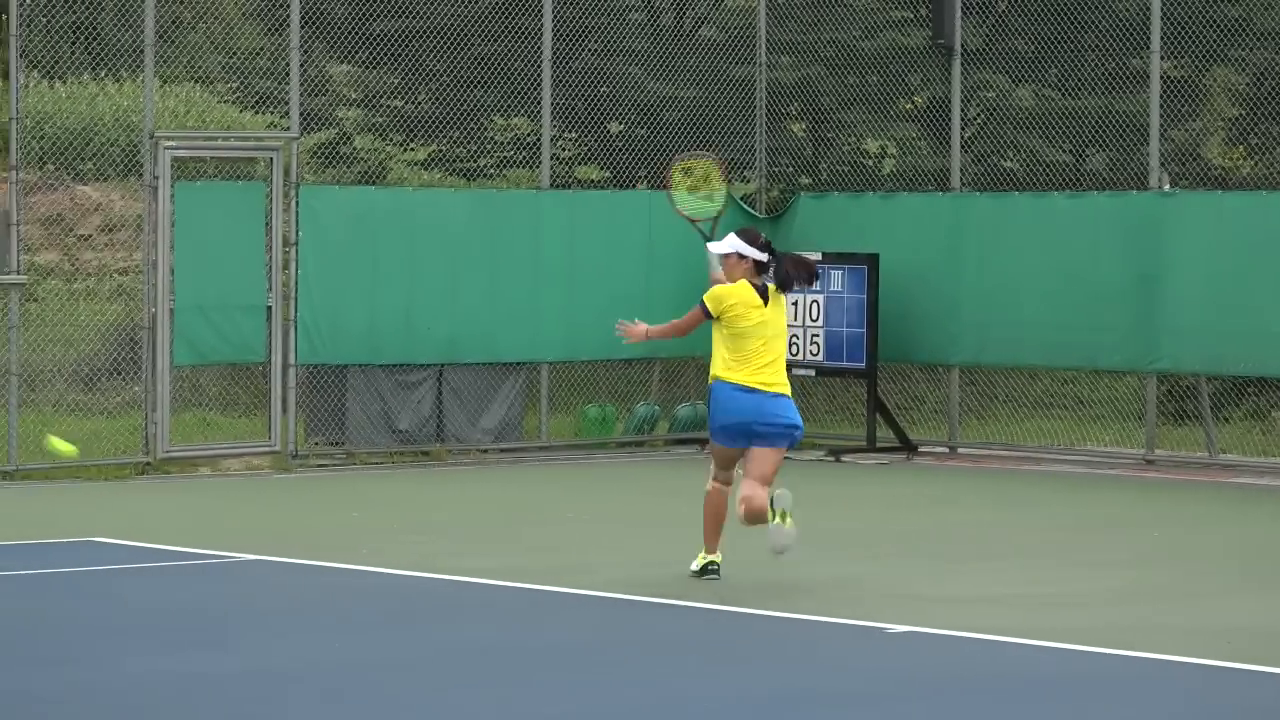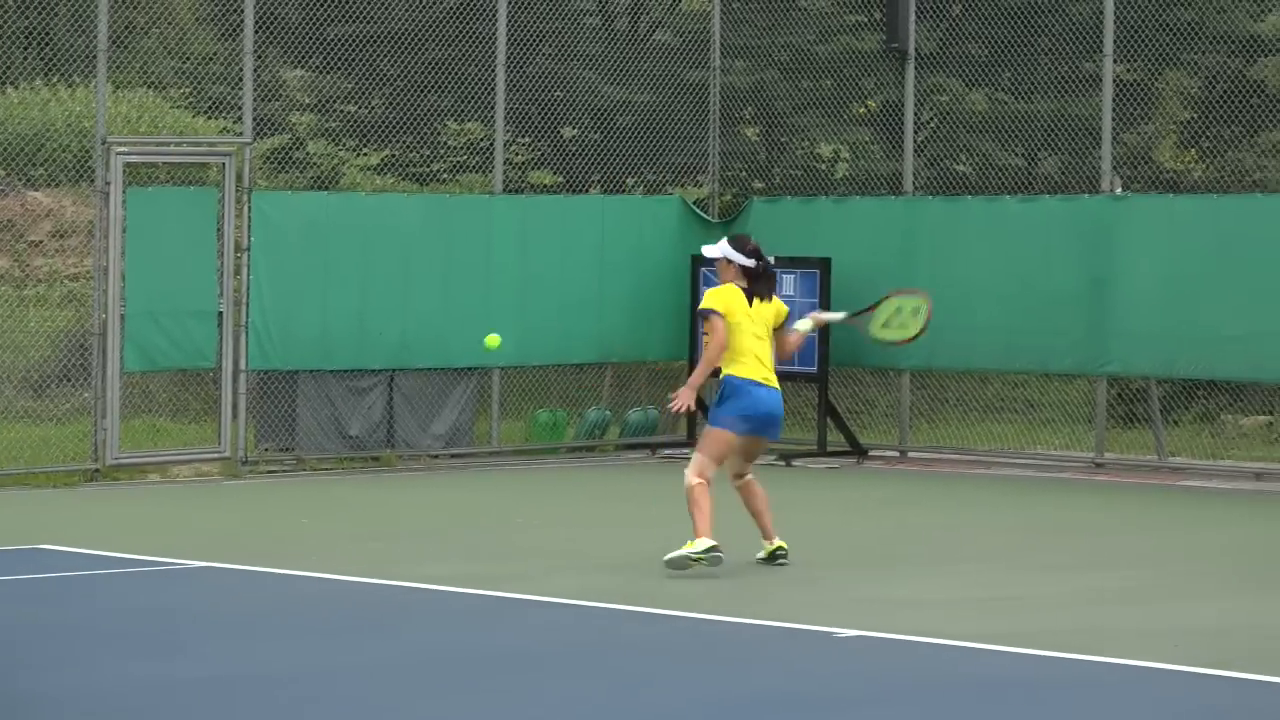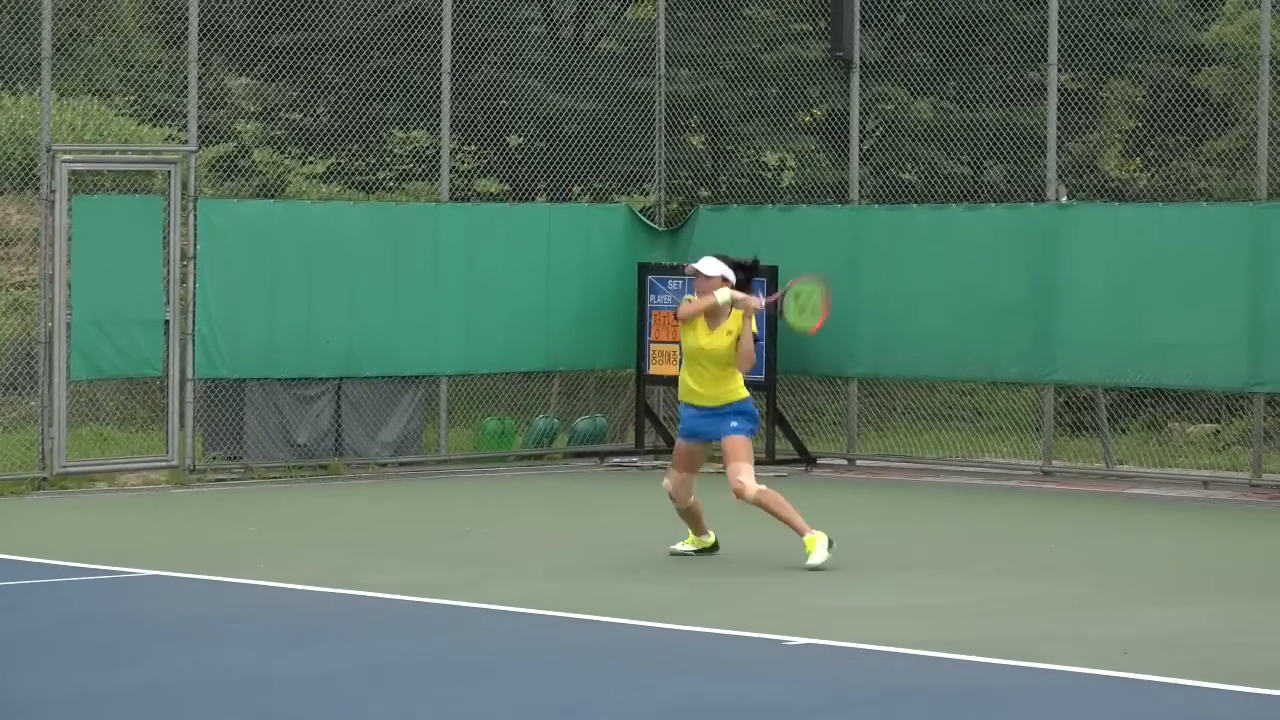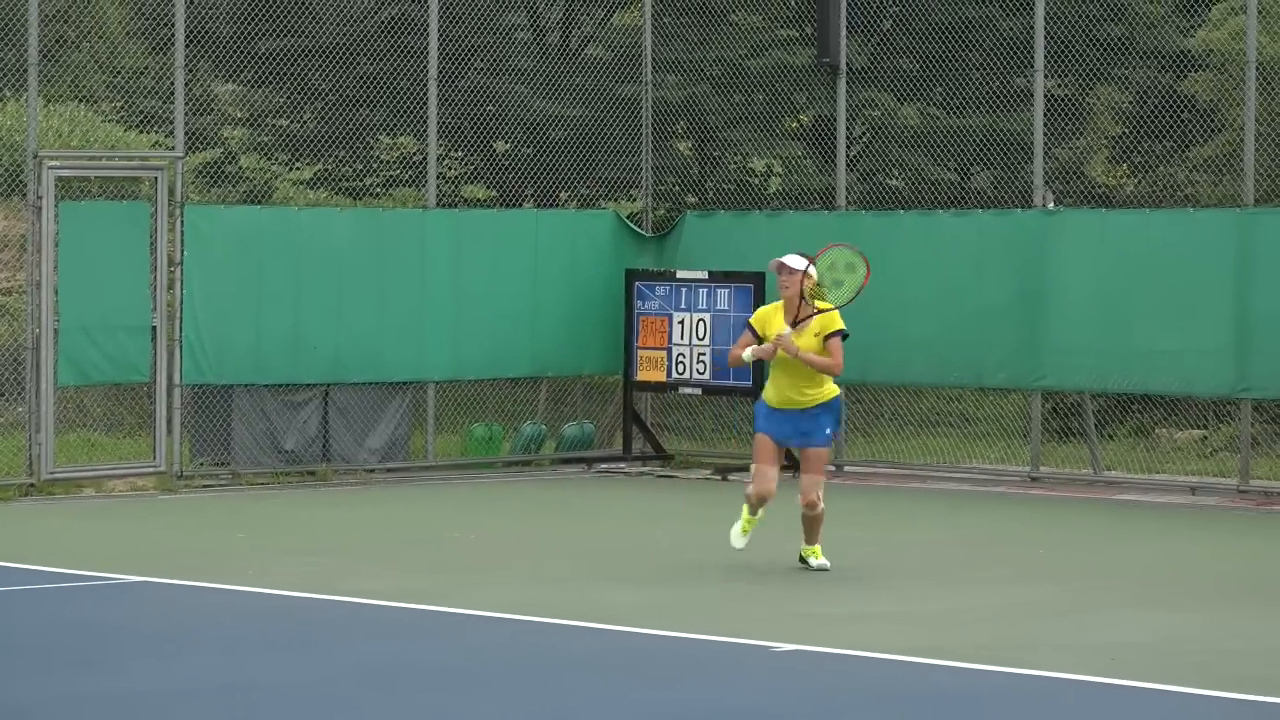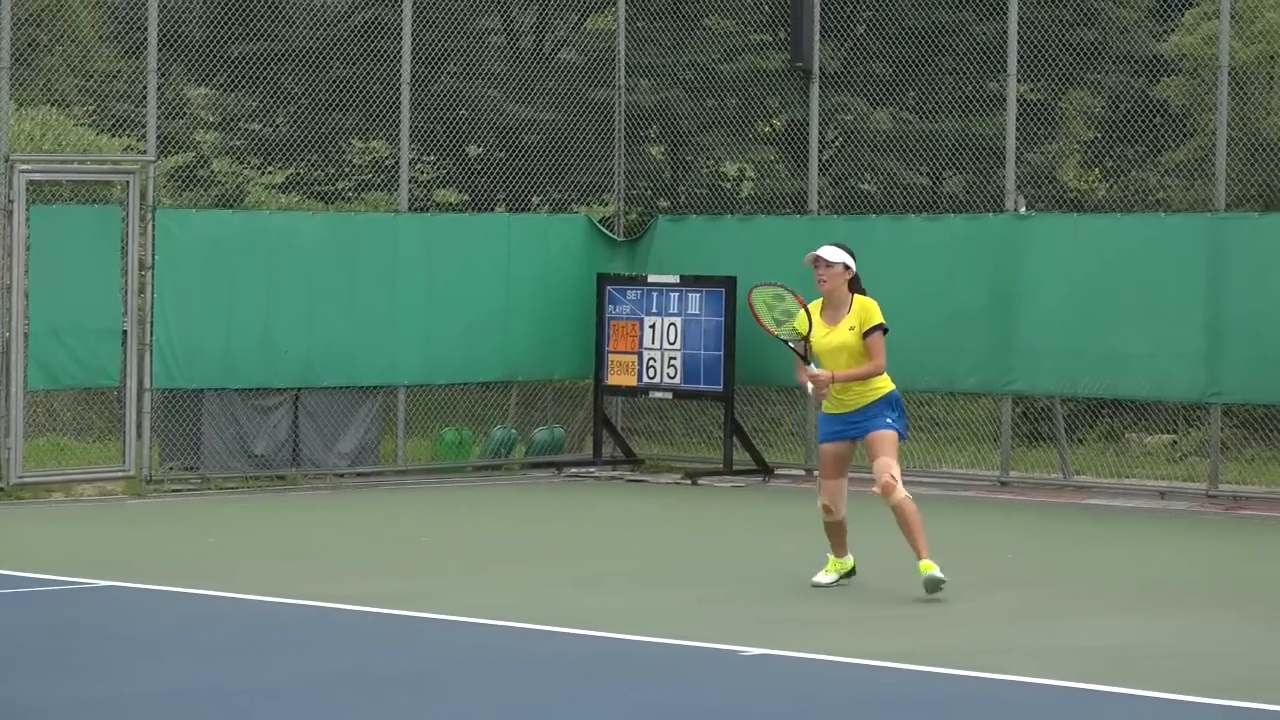
dt=0.4s
person 1, frame 1
left shoulder: (722, 294)
right shoulder: (779, 294)
left elbow: (679, 328)
left wrist: (645, 332)
left hip: (732, 401)
right hip: (777, 408)
left knee: (720, 479)
right knee: (749, 506)
left ankle: (710, 556)
right ankle: (774, 505)
person 1, frame 2
left shoulder: (713, 298)
right shoulder: (770, 303)
left elbow: (714, 349)
right elbow: (790, 350)
left wrist: (690, 387)
right wrist: (804, 326)
left hip: (740, 395)
right hip: (767, 400)
left knee: (695, 475)
right knee: (740, 475)
left ankle: (702, 541)
right ankle: (774, 545)
person 1, frame 3
left shoulder: (742, 322)
right shoulder: (689, 307)
left elbow: (742, 365)
right elbow: (685, 313)
left wrist: (749, 321)
right wrist: (732, 296)
left hip: (733, 410)
right hip: (694, 411)
left knee: (743, 487)
right knee: (675, 490)
left ankle: (813, 538)
right ankle: (703, 538)
person 1, frame 4
left shoulder: (828, 317)
right shoulder: (765, 316)
left elbow: (835, 369)
right elbow: (734, 357)
left wrist: (797, 353)
right wrist: (756, 353)
left hip: (817, 410)
right hip: (774, 409)
left knee: (811, 499)
right knee: (761, 490)
left ankle: (811, 546)
right ankle: (750, 511)
person 1, frame 5
left shoulder: (866, 308)
right shoulder: (807, 316)
left elbow: (878, 363)
right elbow: (803, 370)
left wrist: (833, 377)
right wrist: (814, 385)
left hip: (878, 405)
right hip: (834, 413)
left knee: (889, 482)
right knee: (829, 503)
left ankle: (926, 566)
right ankle: (841, 561)
